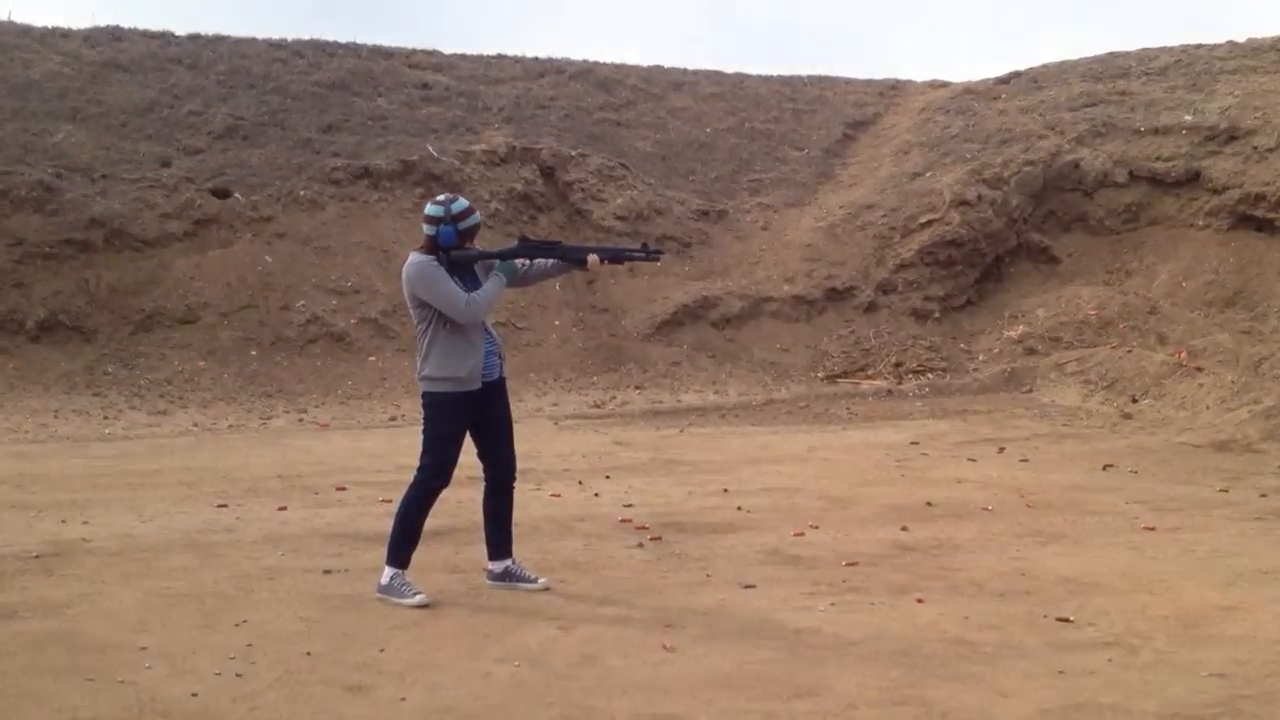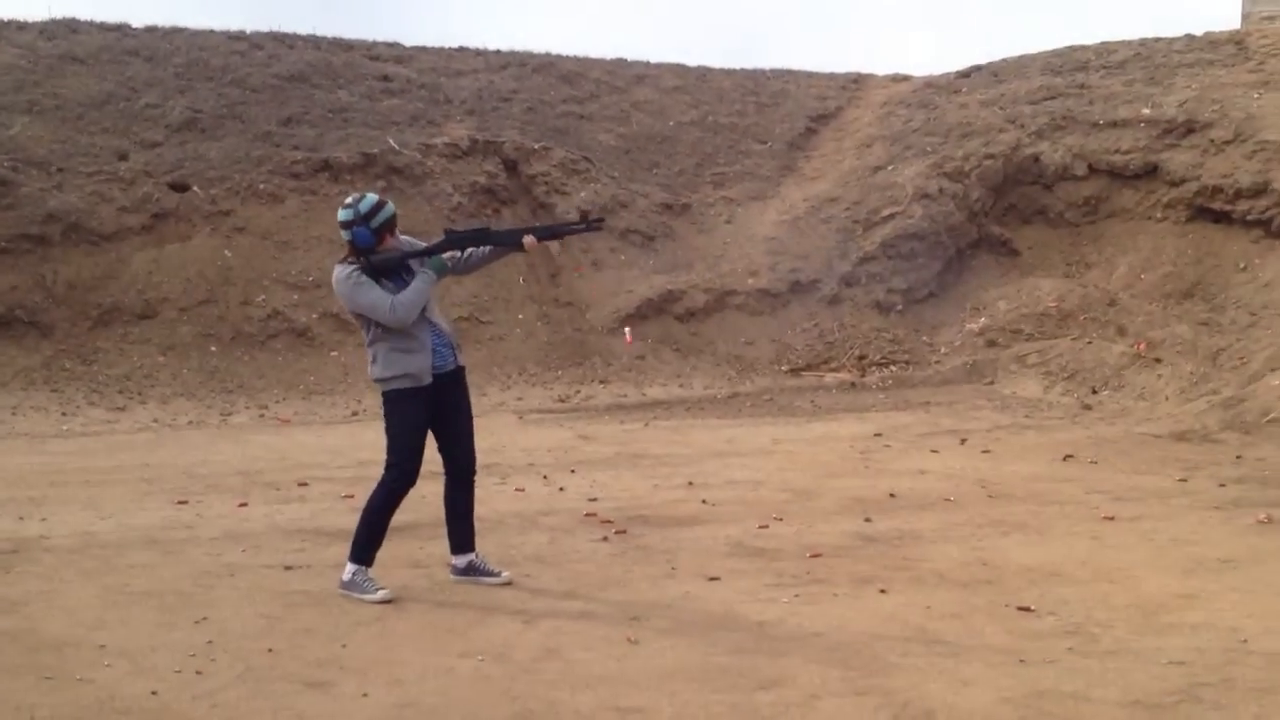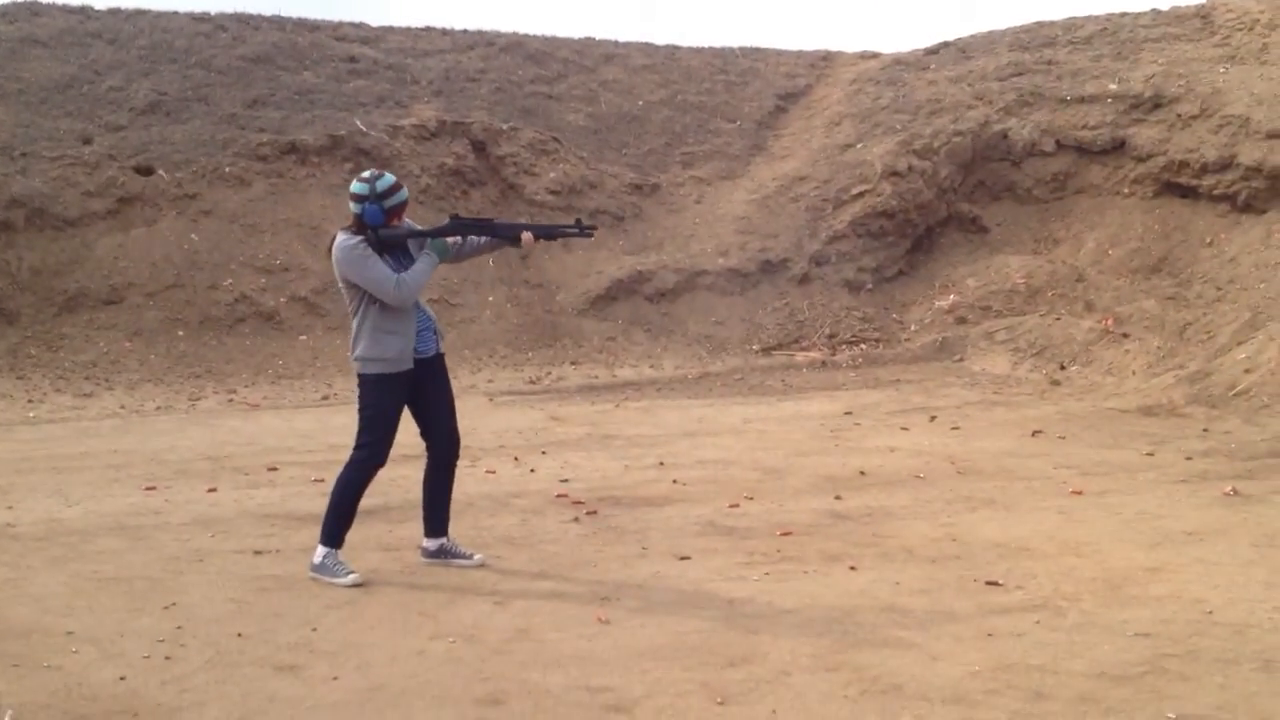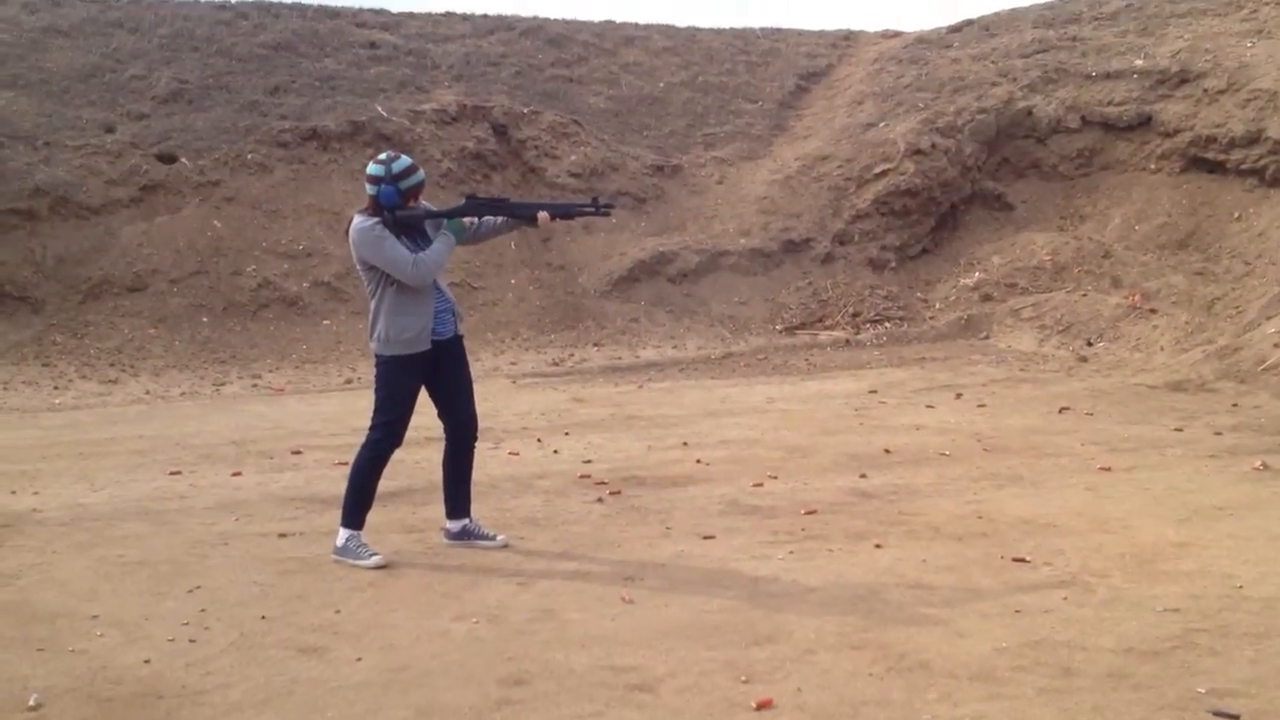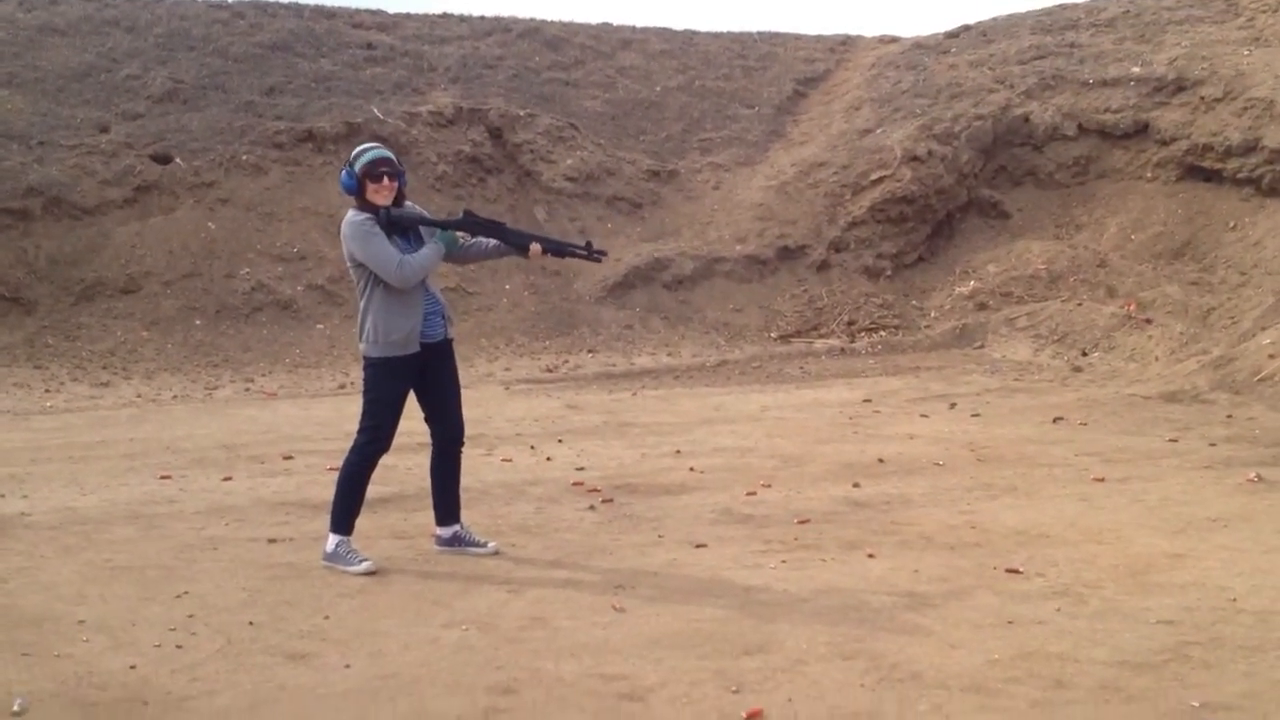
dt=1s
person 1, frame 1
left shoulder: (470, 260)
right shoulder: (421, 269)
left elbow: (523, 272)
right elbow: (469, 310)
left wrist: (575, 261)
right wrist: (499, 276)
left hip: (488, 382)
right hip: (447, 390)
left knee: (502, 472)
right knee: (432, 478)
left ankle: (501, 565)
right ankle: (392, 575)
person 1, frame 2
left shoulder: (404, 249)
right shoulder: (348, 277)
left elbow: (458, 263)
right elbow: (397, 313)
left wrist: (510, 244)
right wrist: (428, 274)
left hip: (447, 371)
right hip: (405, 382)
left knee: (462, 466)
right knee: (401, 475)
left ankle: (464, 558)
right ankle: (355, 570)
person 1, frame 3
right shoulder: (349, 248)
left elbow: (454, 248)
right elbow: (399, 292)
left wrist: (507, 238)
right wrist: (430, 256)
left hip: (425, 355)
right hip: (384, 365)
left knee: (446, 446)
right knee: (370, 456)
left ankle: (436, 541)
right ankle: (326, 553)
person 1, frame 4
right shoulder: (366, 230)
left elbow: (470, 230)
right elbow: (416, 271)
left wrist: (523, 219)
right wrist: (447, 235)
left hip: (444, 337)
right hip: (401, 347)
left knee: (464, 428)
right knee: (385, 437)
left ankle: (458, 522)
right ankle: (348, 536)
person 1, frame 5
left shoulder: (411, 215)
right shoulder: (357, 225)
left elbow: (460, 250)
right elbow: (401, 273)
left wrist: (514, 246)
right wrist: (437, 244)
left hip: (434, 341)
right hip: (390, 349)
left knee: (450, 435)
right knee: (372, 442)
left ankle: (449, 529)
right ankle: (337, 542)
